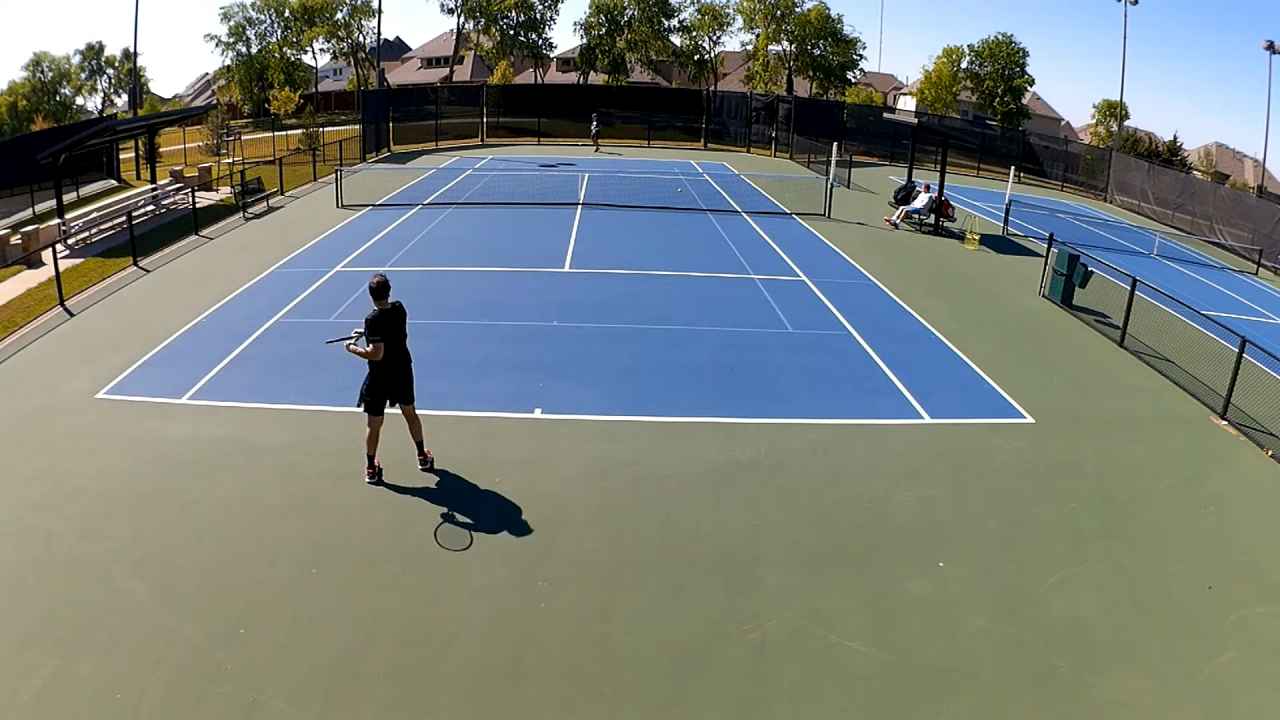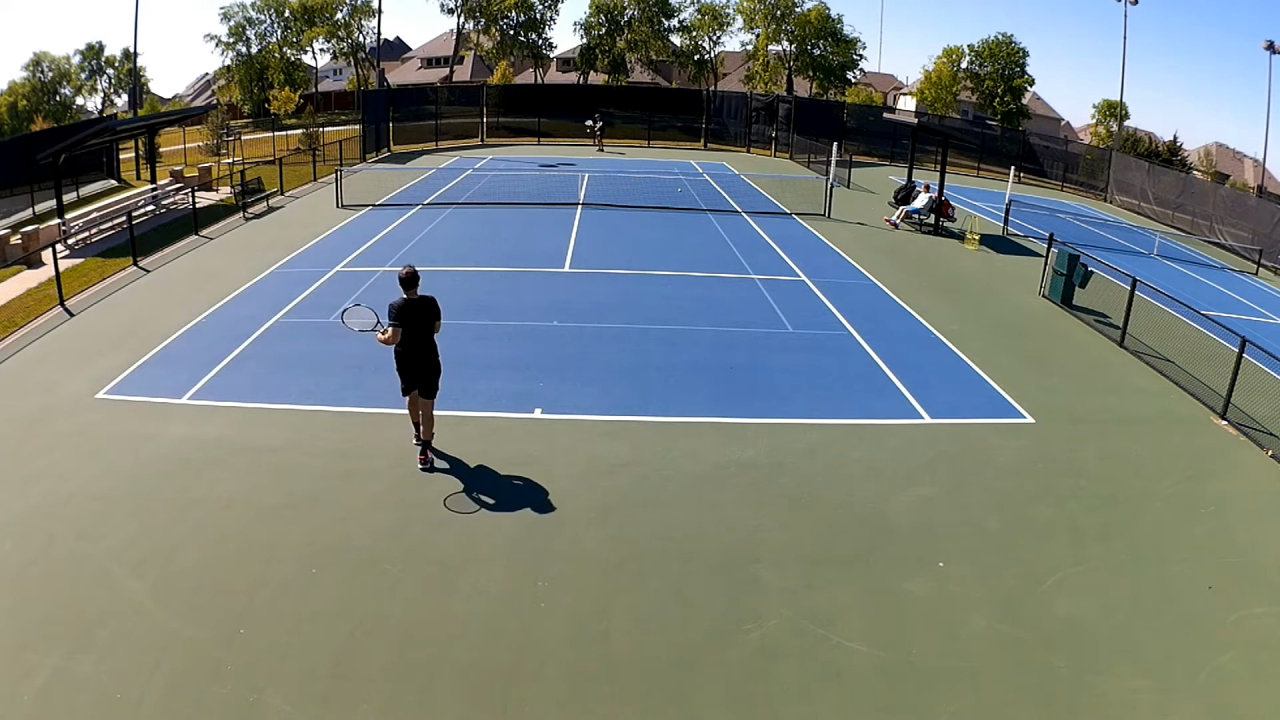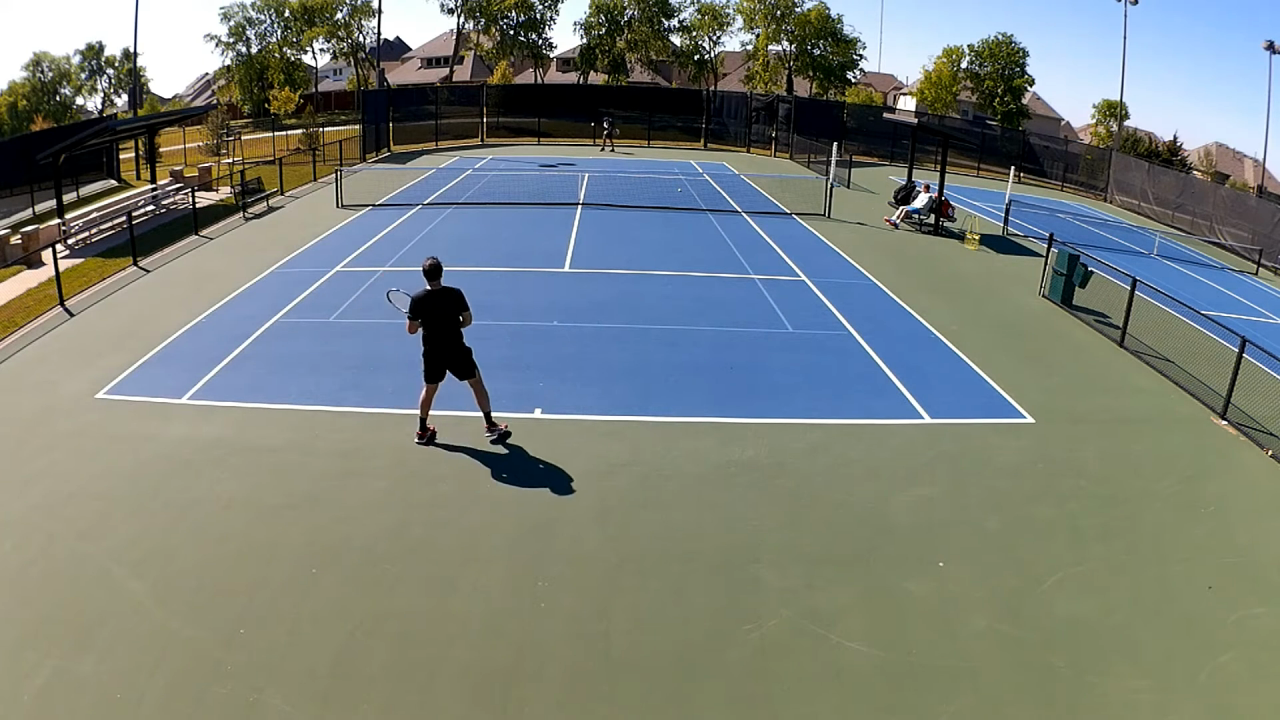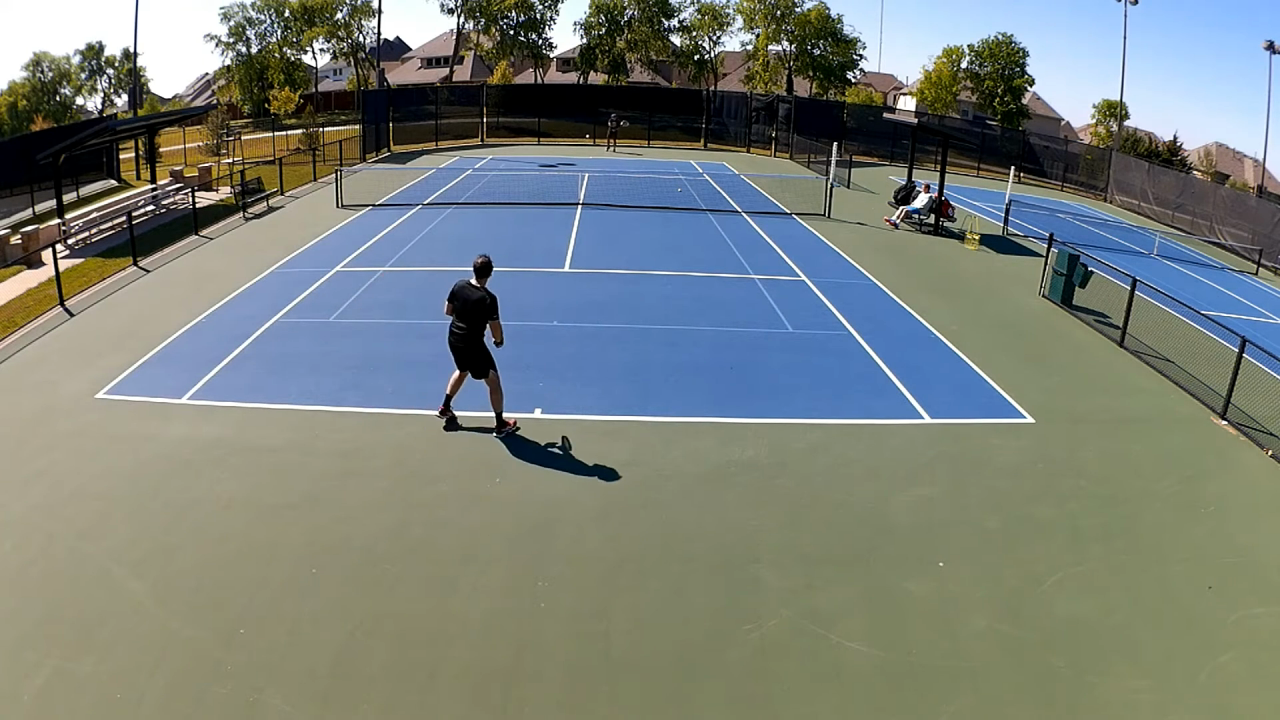
dt=0.5s
person 1, frame 1
left shoulder: (372, 319)
right shoulder: (399, 309)
left elbow: (375, 354)
left wrist: (354, 348)
right wrist: (365, 334)
left hip: (379, 377)
right hip: (403, 372)
left knee: (373, 424)
right knee: (410, 414)
left ankle: (371, 469)
right ankle: (422, 457)
person 1, frame 2
left shoulder: (396, 306)
right shoulder: (431, 302)
left elbow: (393, 339)
left wrist: (380, 337)
left hip: (405, 362)
right hip: (429, 362)
left knee: (412, 397)
right knee: (426, 409)
left ankle: (418, 434)
right ankle: (424, 455)
person 1, frame 3
left shoulder: (417, 298)
right shoulder: (455, 294)
left elbow: (411, 329)
right elbow: (468, 321)
left hip: (432, 352)
right hip: (456, 350)
left knee: (429, 389)
right knee: (477, 384)
left ankle: (422, 432)
right ankle: (490, 425)
person 1, frame 4
left shoulder: (459, 286)
right shoulder: (489, 298)
left elbow: (448, 311)
right elbow: (496, 329)
right wrist: (499, 341)
left hip: (454, 340)
right hip: (473, 345)
left knee: (462, 371)
right knee: (494, 383)
left ankle: (445, 408)
right ankle: (500, 424)
